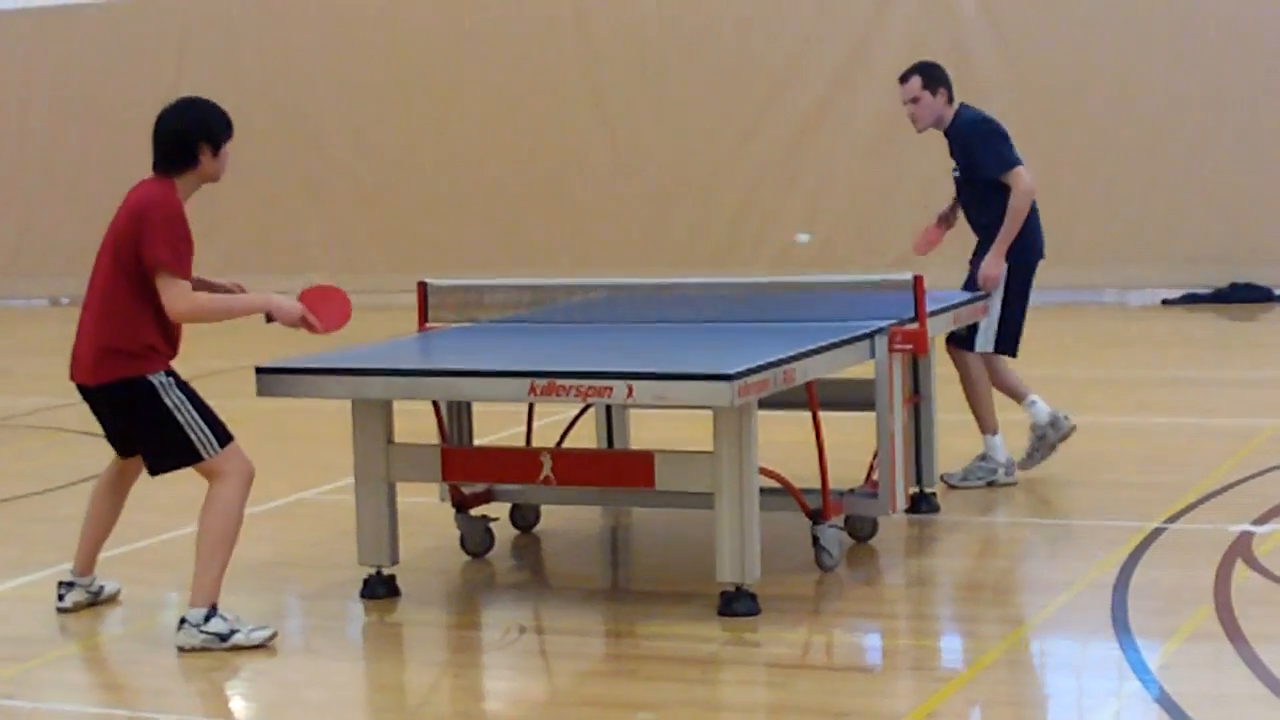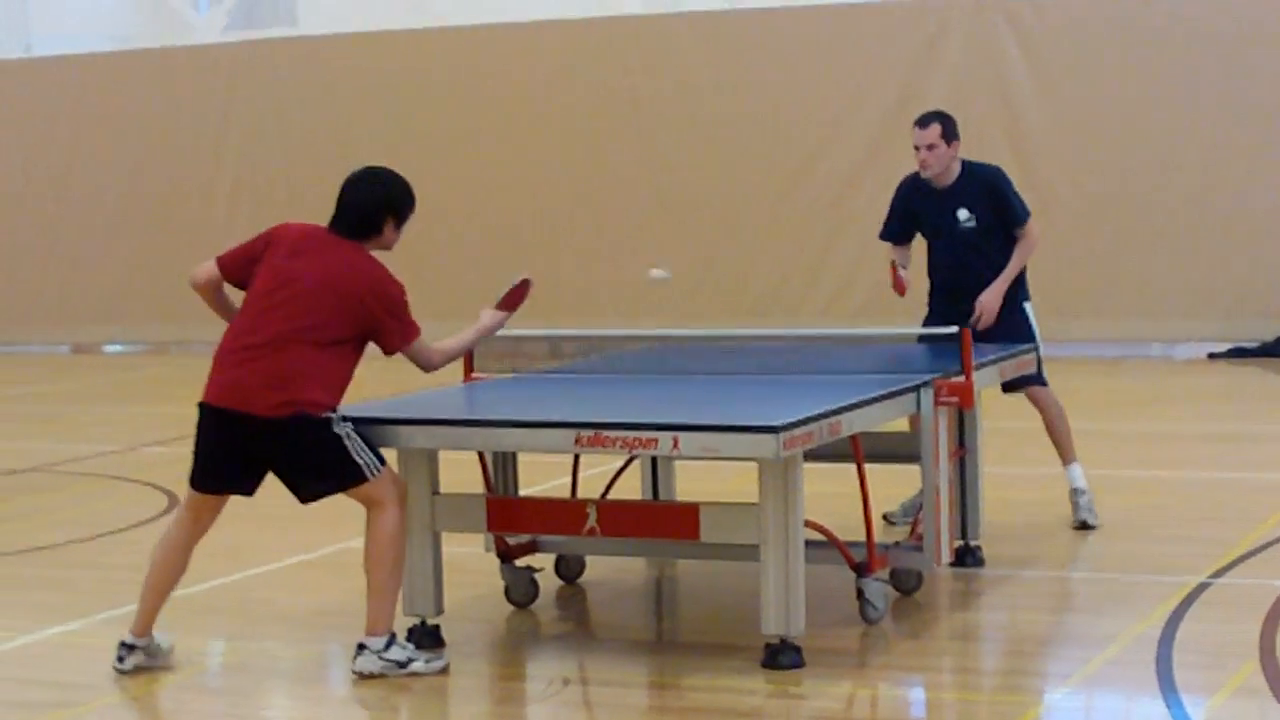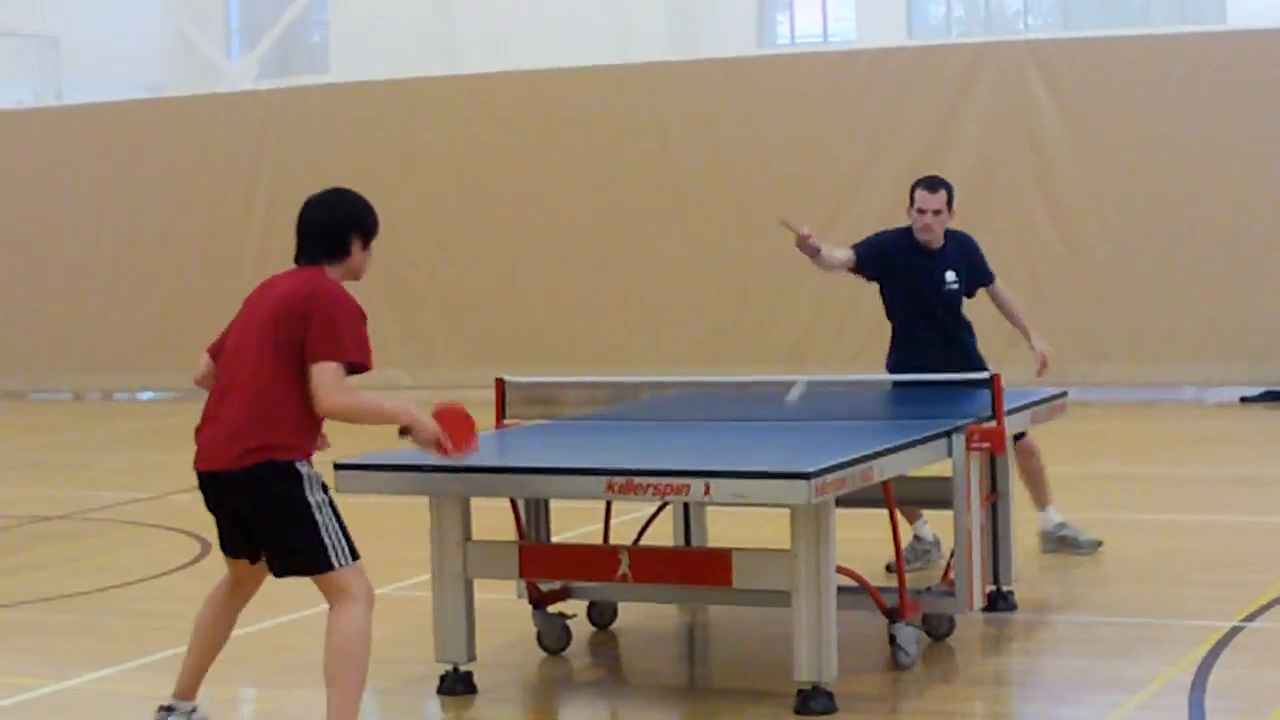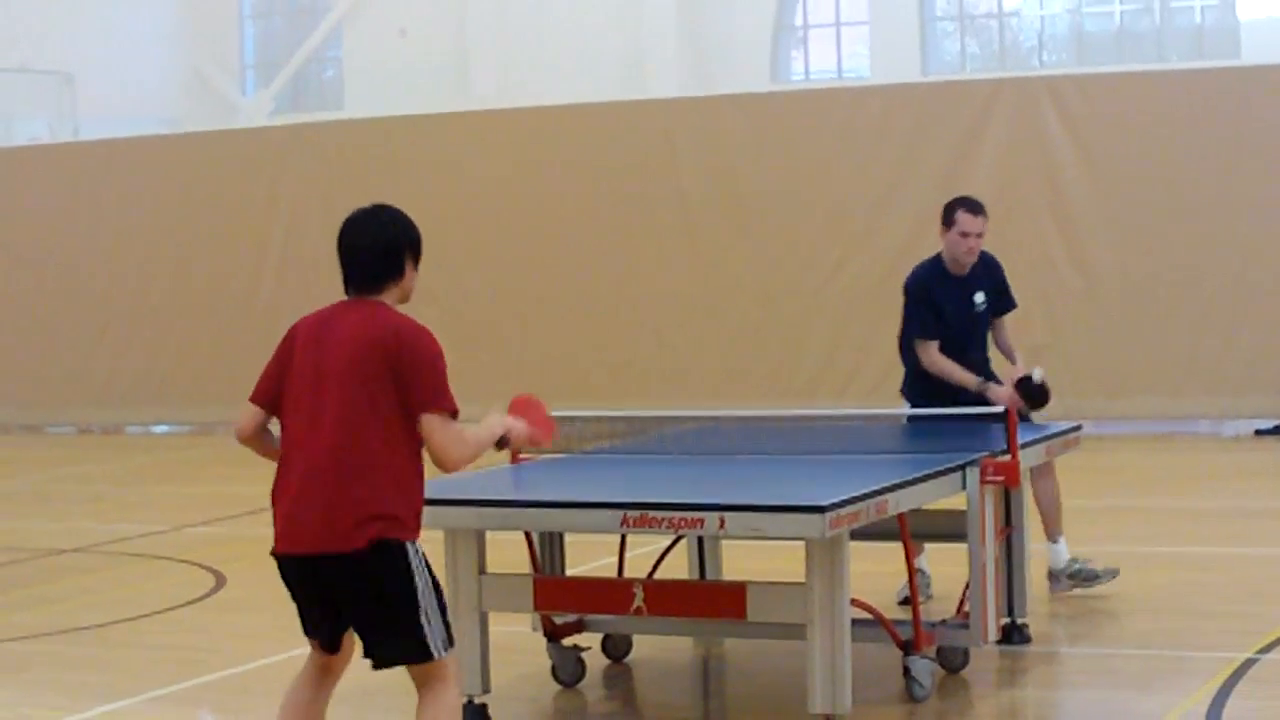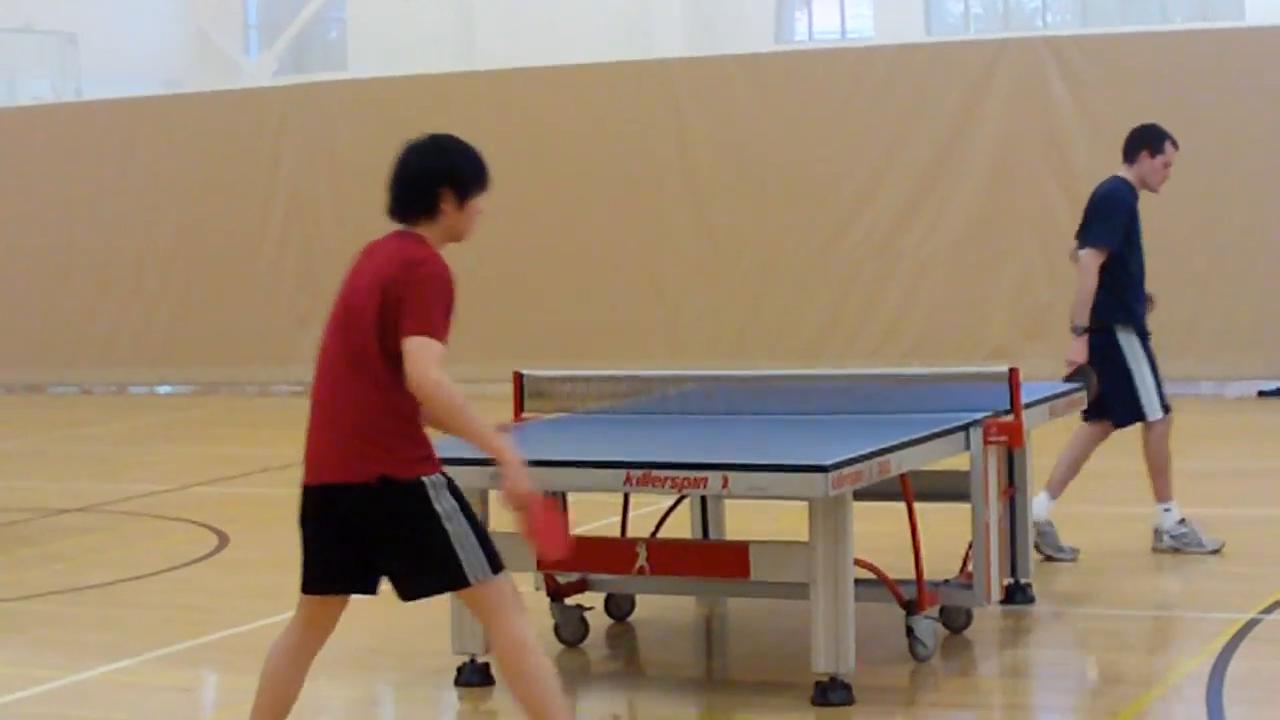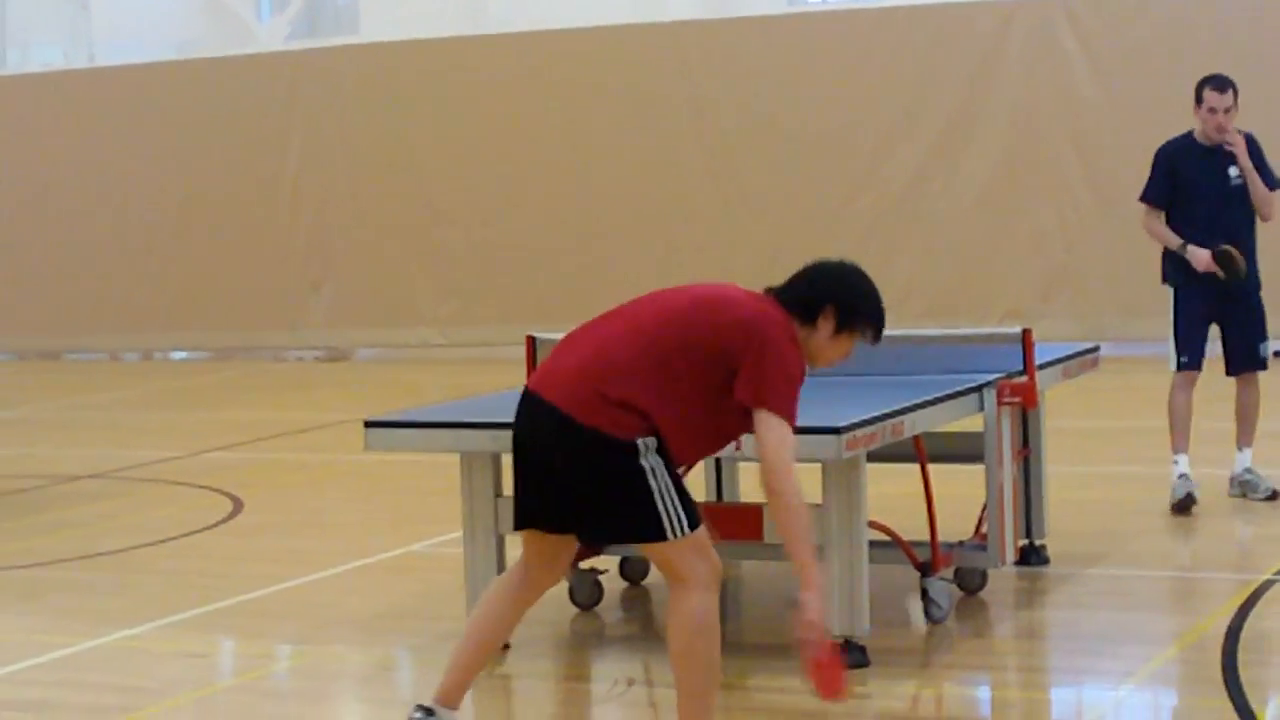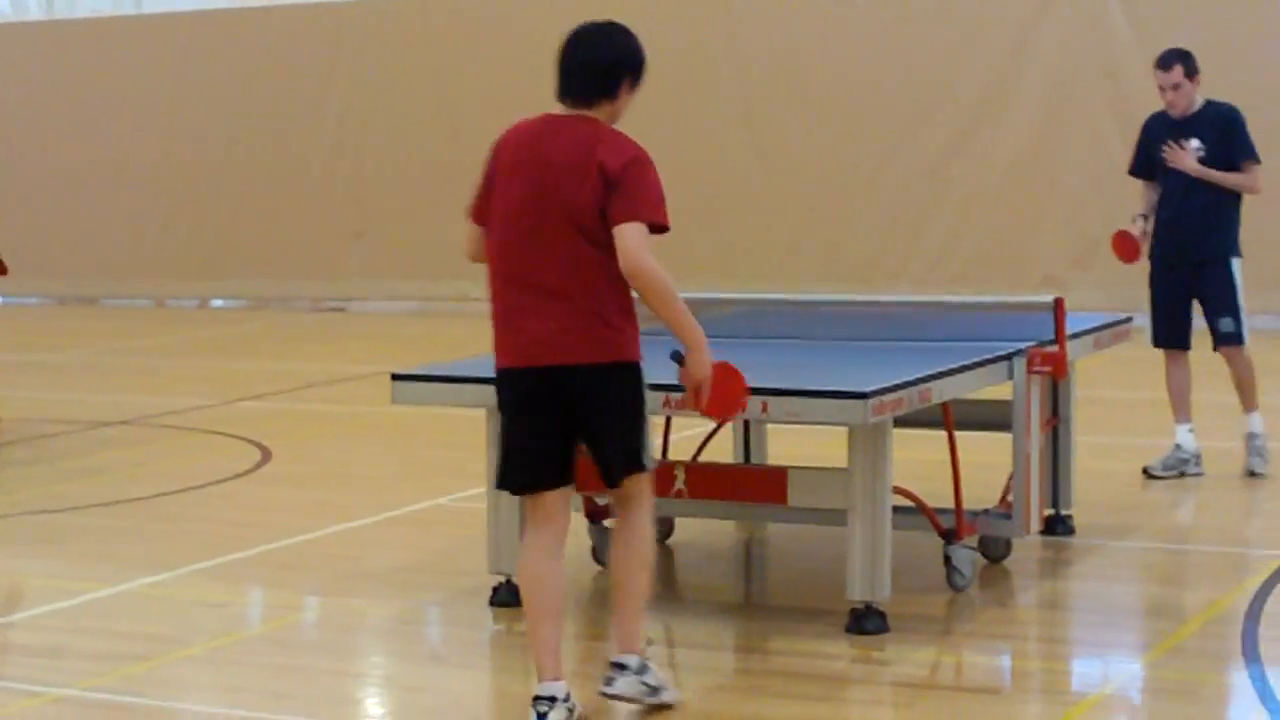
dt=0.7s
person 1, frame 1
left shoulder: (146, 195)
right shoulder: (163, 209)
right elbow: (180, 308)
left wrist: (211, 286)
right wrist: (268, 303)
left hip: (98, 362)
right hip: (132, 368)
left knee: (128, 463)
right knee: (232, 471)
left ankle: (78, 582)
right ankle: (201, 617)
person 1, frame 2
left shoulder: (284, 237)
right shoulder: (378, 283)
left elbow: (203, 278)
right elbow: (430, 359)
right wrist: (481, 328)
left hip: (224, 399)
right hip: (296, 410)
left knee: (194, 515)
right knee: (387, 498)
left ankle: (136, 642)
right ankle: (377, 643)
person 1, frame 3
left shoulder: (268, 292)
right shoulder: (333, 301)
left elbow: (207, 374)
right elbow: (332, 400)
right wrist: (409, 415)
left hip: (215, 459)
right hip: (270, 461)
left knee: (242, 577)
right knee: (351, 594)
person 1, frame 4
left shoulder: (304, 333)
right shoulder: (411, 339)
left elbow: (248, 429)
right elbow: (449, 454)
right wrist: (498, 425)
left hip: (296, 539)
right hip: (376, 537)
left knee: (327, 661)
right knee: (438, 678)
person 1, frame 5
left shoulder: (374, 257)
right shoulder: (424, 268)
right elbow: (425, 379)
left wrist: (470, 430)
right wrist: (503, 452)
left hip: (327, 469)
right hip: (393, 471)
left knee: (312, 619)
right knee: (501, 603)
person 1, frame 6
left shoulder: (726, 312)
right shoulder: (777, 342)
right elbow: (779, 473)
right wrist: (811, 588)
left hip: (544, 402)
right hip: (597, 422)
left knee: (538, 564)
right knee: (694, 573)
person 1, frame 7
left shoulder: (510, 145)
right shoulder: (625, 157)
left elbow: (479, 248)
right elbow: (635, 261)
right wrist: (694, 339)
left hip: (522, 357)
right hip: (601, 355)
left knee: (545, 519)
right knee: (633, 496)
right ankle: (629, 660)
person 2, frame 1
left shoulder: (972, 128)
right shoulder: (964, 126)
left elbow: (1023, 185)
left wrist: (996, 255)
right wrist: (955, 208)
left hip: (1008, 250)
right hip: (1010, 248)
left knee: (962, 346)
right knee: (977, 348)
left ankle: (996, 458)
right ankle: (1044, 417)
person 2, frame 2
left shoulder: (989, 180)
right shoulder: (910, 192)
left elbow: (1029, 236)
right elbow: (898, 244)
left wrist: (996, 291)
right wrist: (899, 268)
left hip: (1003, 300)
right hip: (948, 305)
left knee: (1038, 391)
left ankle: (1078, 485)
person 2, frame 3
left shoulder: (963, 246)
right shoulder: (887, 246)
left elbow: (992, 287)
right elbow: (840, 259)
left wrist: (1031, 336)
right wrist: (813, 250)
left hip: (964, 363)
right hip: (911, 372)
left knee: (1022, 441)
left ankle: (1052, 526)
right ankle: (924, 537)
person 2, frame 4
left shoulder: (989, 269)
right shoulder: (922, 283)
left elbow: (998, 325)
right elbow: (928, 357)
left wrist: (1019, 367)
right wrist: (986, 388)
left hip: (986, 387)
right hip: (930, 394)
left ankle: (1062, 563)
right ankle: (920, 570)
person 2, frame 5
left shoulder: (1114, 195)
right shoulder: (1116, 198)
left elbow: (1089, 261)
right elbow: (1087, 265)
left wrist: (1137, 294)
right wrist: (1079, 333)
left hip: (1109, 325)
right hip: (1116, 327)
left knee: (1099, 424)
right knee: (1157, 418)
left ankle: (1040, 513)
right ankle: (1168, 523)
person 2, frame 6
right shoulder: (1172, 154)
right elbow: (1151, 219)
right wrist: (1188, 249)
left hip: (1242, 281)
right hip: (1192, 281)
right knee: (1185, 373)
left ankle: (1243, 468)
right ankle: (1181, 472)
person 2, frame 7
left shoulder: (1225, 119)
right shoulder: (1154, 127)
left elbow: (1251, 183)
left wrist: (1197, 169)
right wrist: (1143, 217)
left hip: (1216, 253)
right hip: (1167, 255)
left knee: (1231, 345)
right knee: (1174, 349)
left ankle: (1255, 430)
right ankle: (1185, 446)
